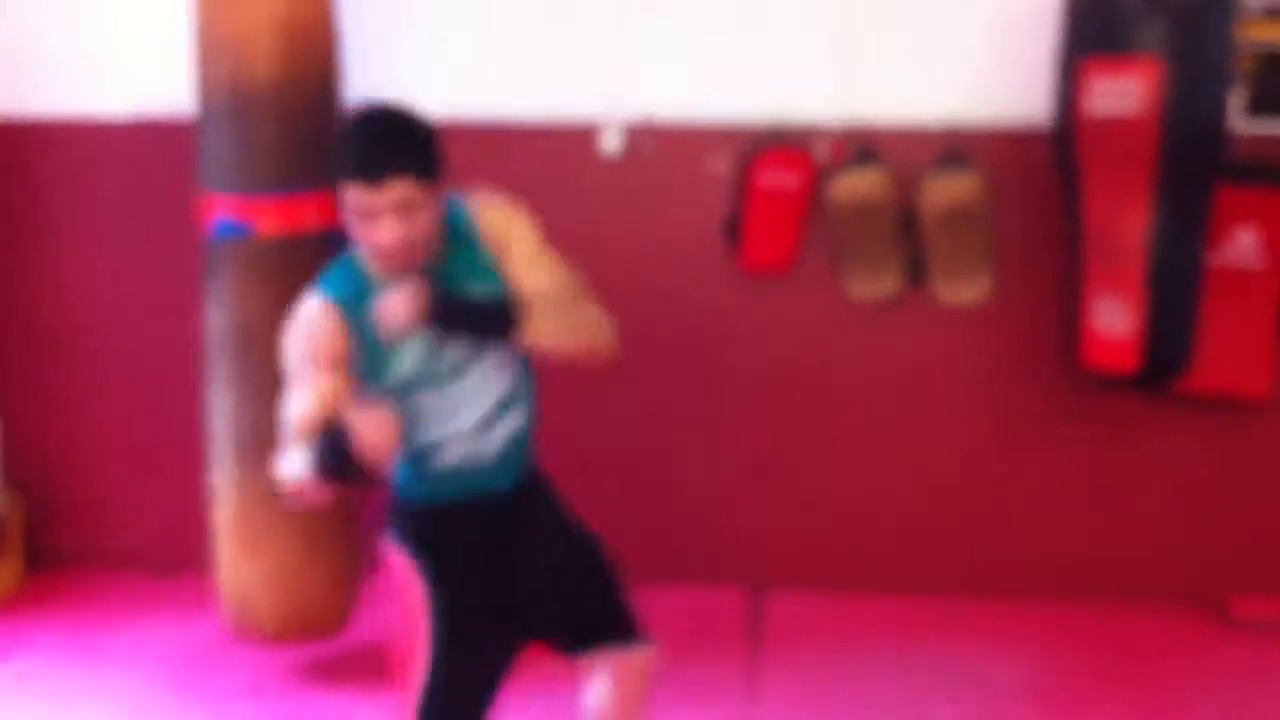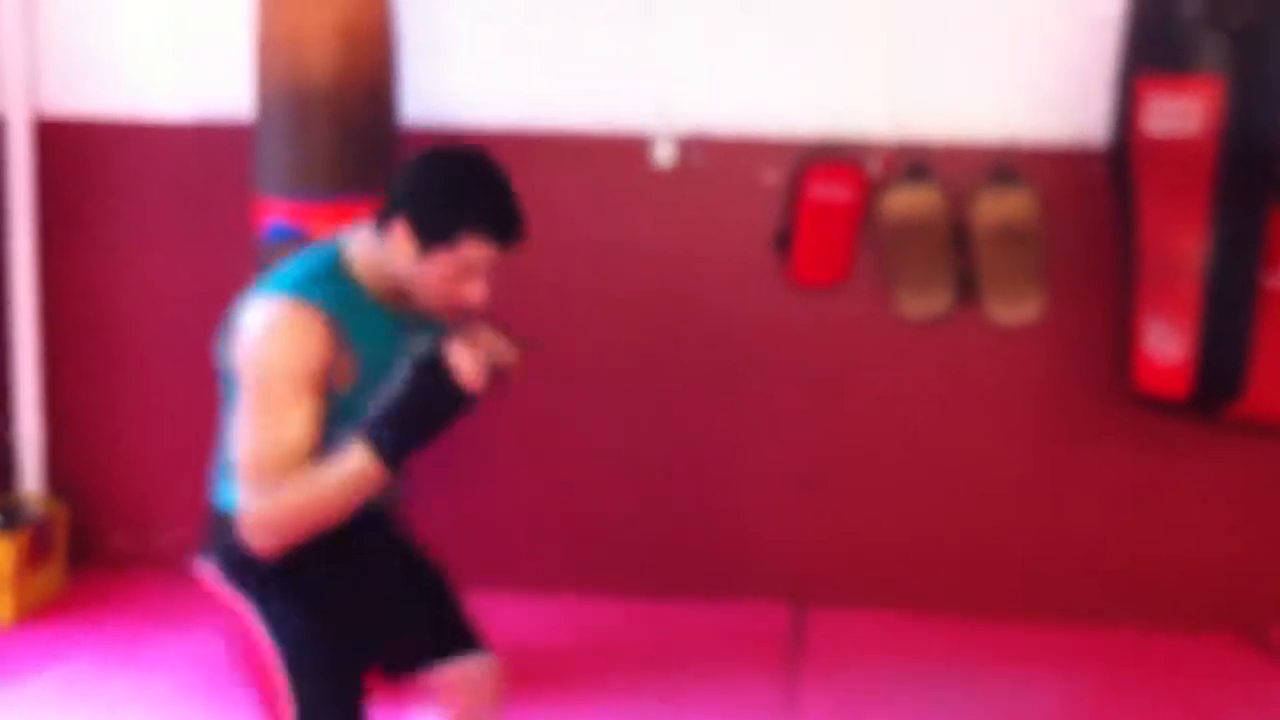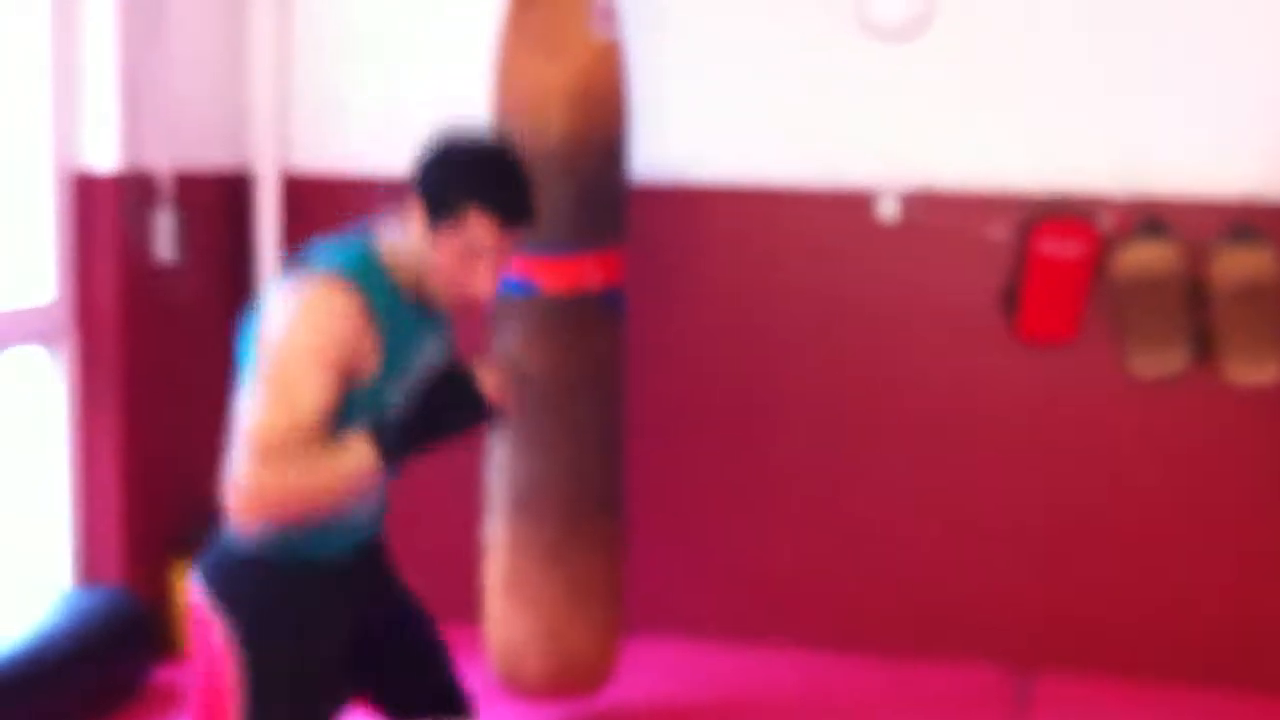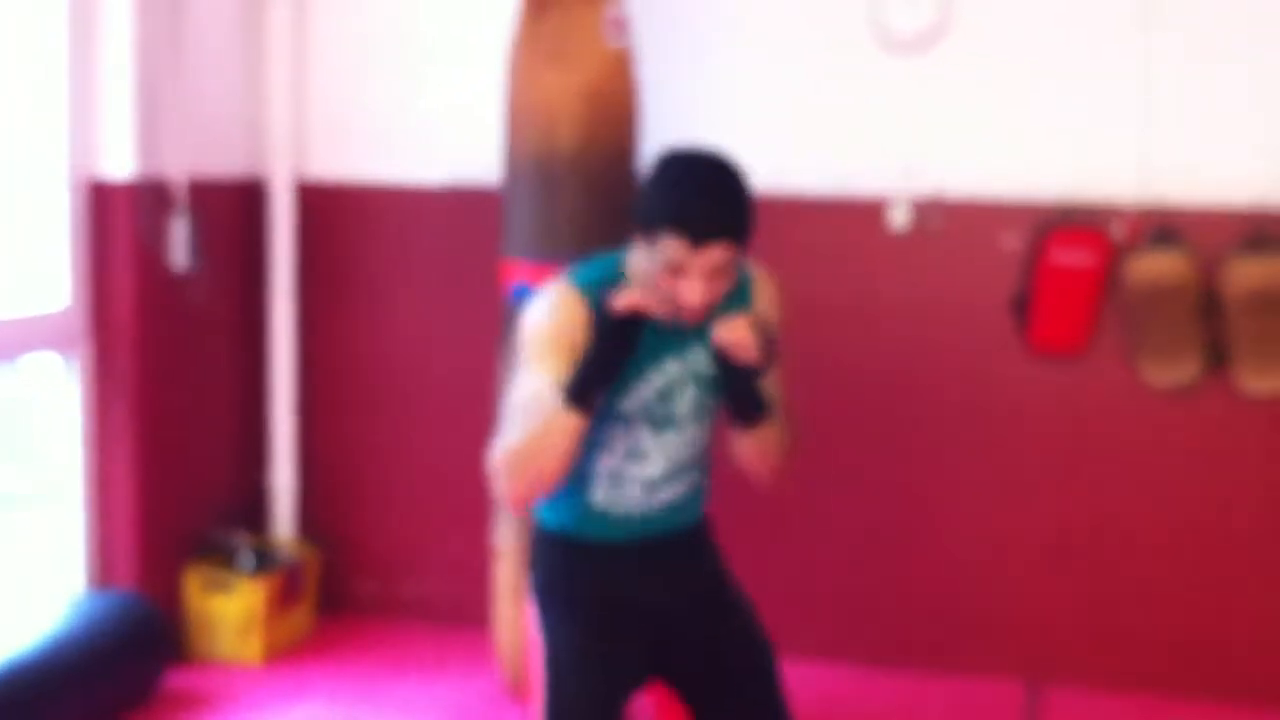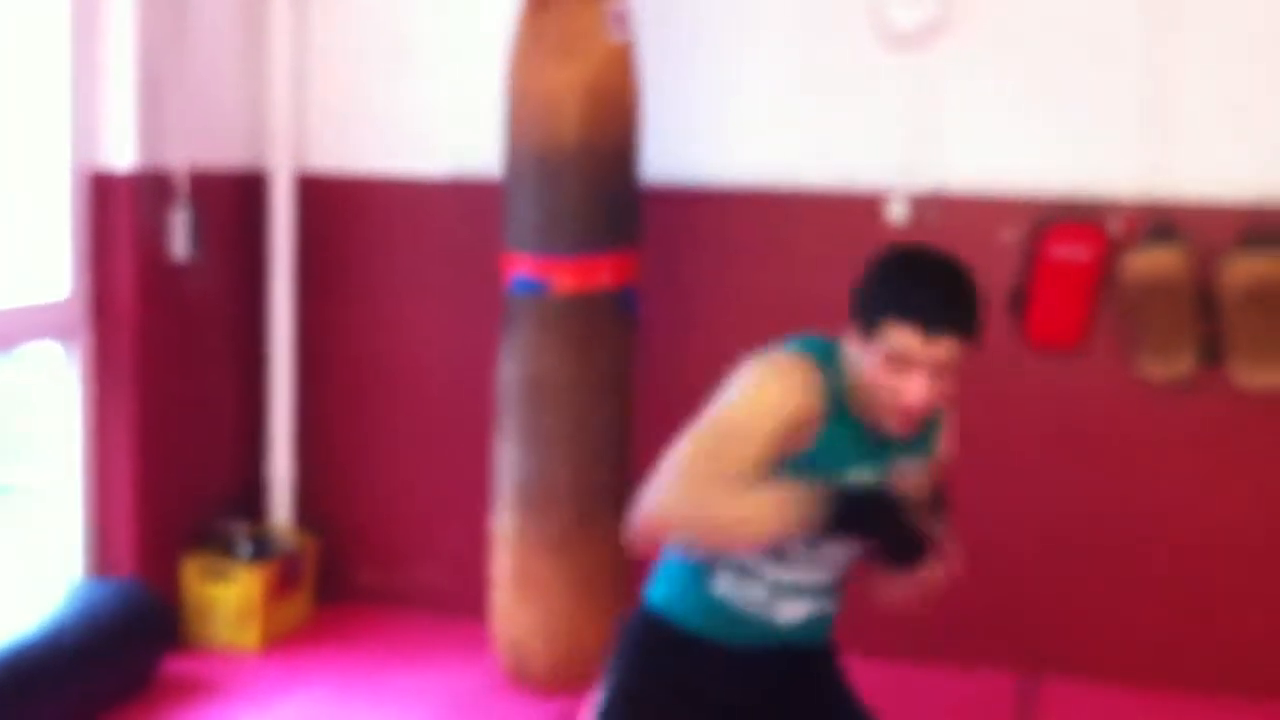
dt=1s
person 1, frame 1
left shoulder: (488, 223)
right shoulder: (325, 314)
left elbow: (594, 334)
right elbow: (292, 471)
left wrist: (485, 316)
right wrist: (334, 456)
left hip: (525, 501)
right hip: (442, 530)
left knee: (630, 658)
person 1, frame 2
left shoulder: (408, 281)
right shoulder: (287, 323)
right elbow: (267, 523)
left wrist: (476, 362)
right wrist: (406, 429)
left hip: (359, 527)
right hip: (276, 560)
person 1, frame 3
left shoulder: (430, 290)
right shoulder: (324, 304)
right elbow: (252, 494)
left wrist: (460, 402)
right wrist: (404, 434)
left hip: (352, 566)
right hip: (269, 589)
person 1, frame 4
left shoulder: (751, 296)
right shoulder: (565, 309)
left elbow: (766, 465)
right elbow: (513, 484)
left wrist: (746, 391)
right wrist: (595, 369)
left hip: (683, 554)
right hip: (583, 567)
person 1, frame 5
left shoulder: (926, 423)
right shoulder: (783, 381)
left elbow: (910, 587)
right elbow: (662, 509)
left wrist: (910, 541)
right wrist: (826, 506)
left hip: (795, 673)
right hip: (675, 661)
